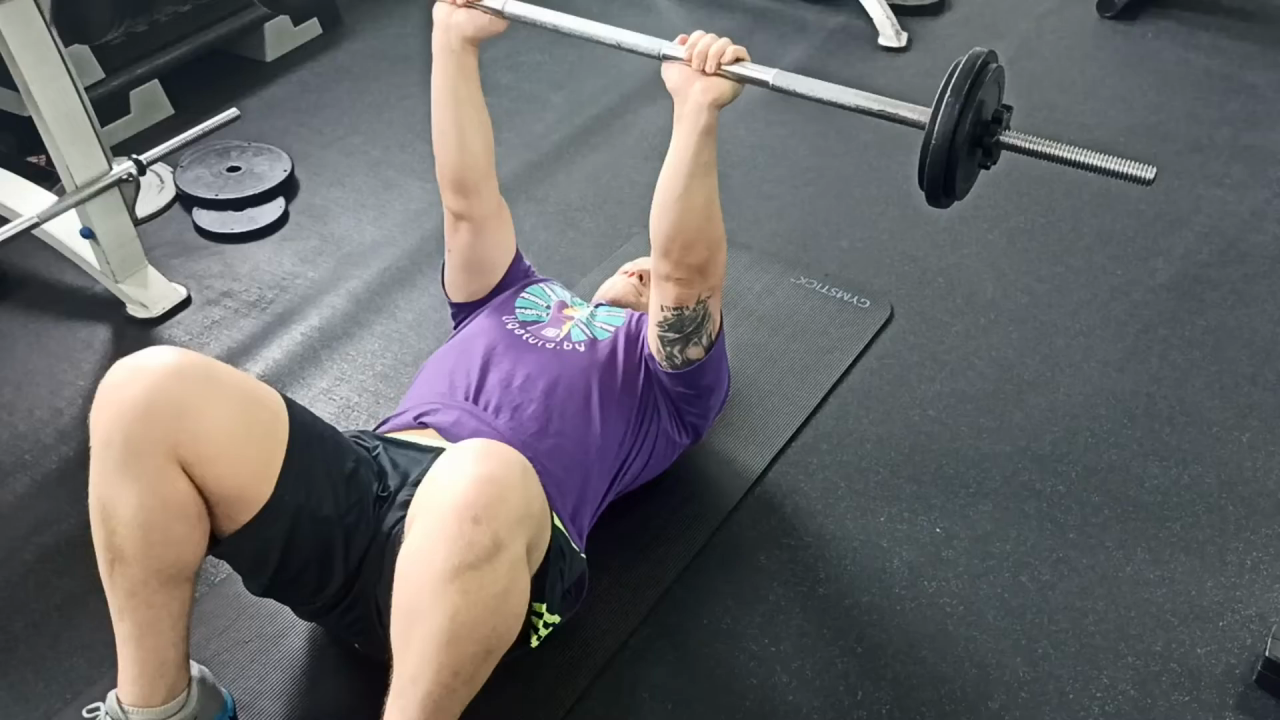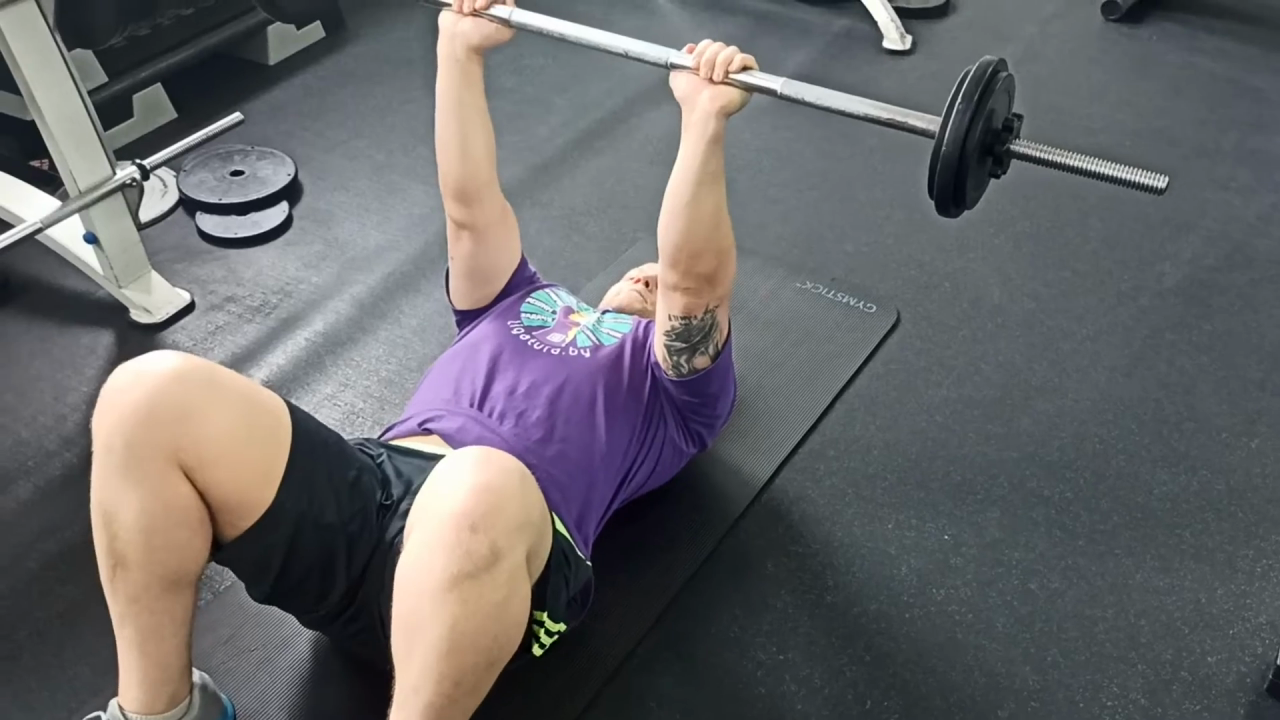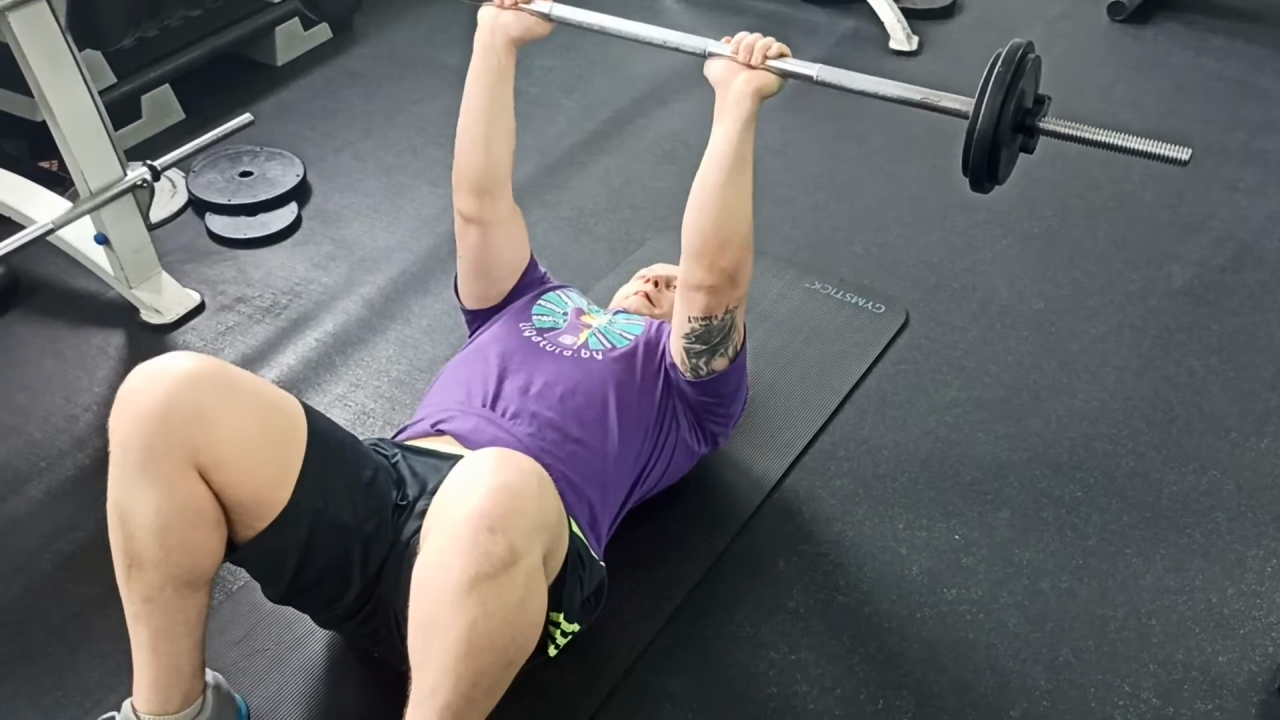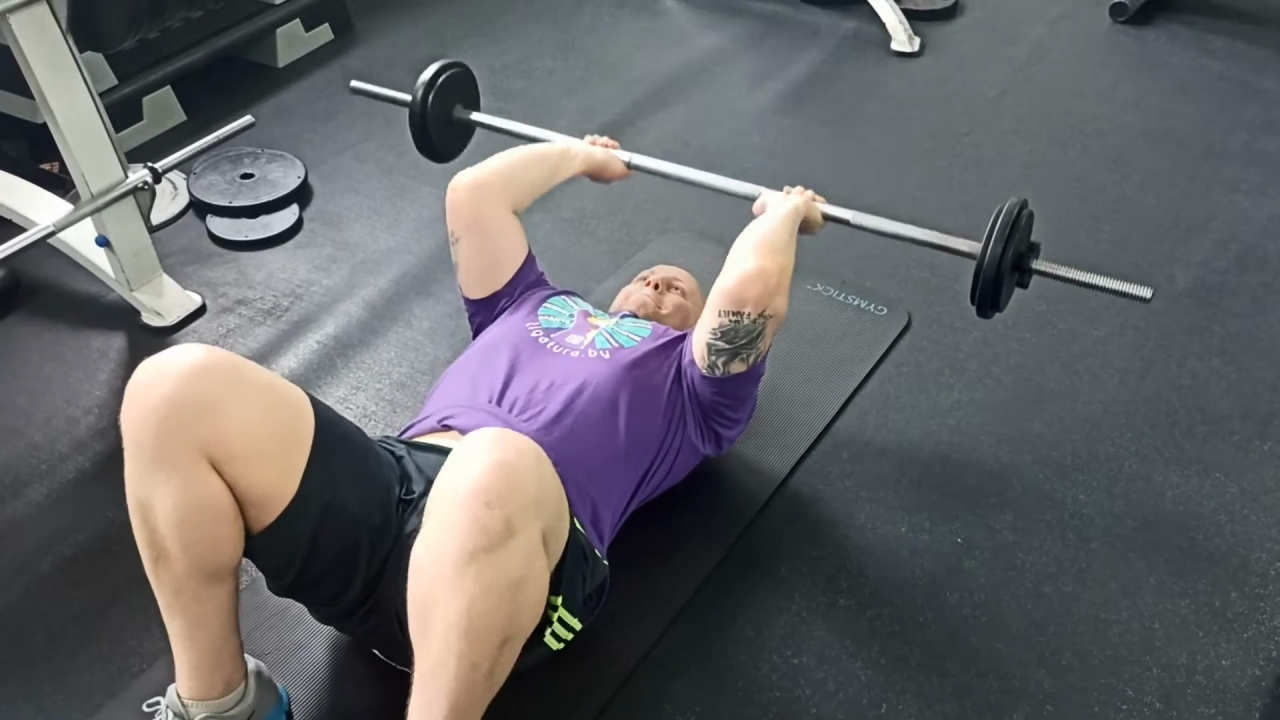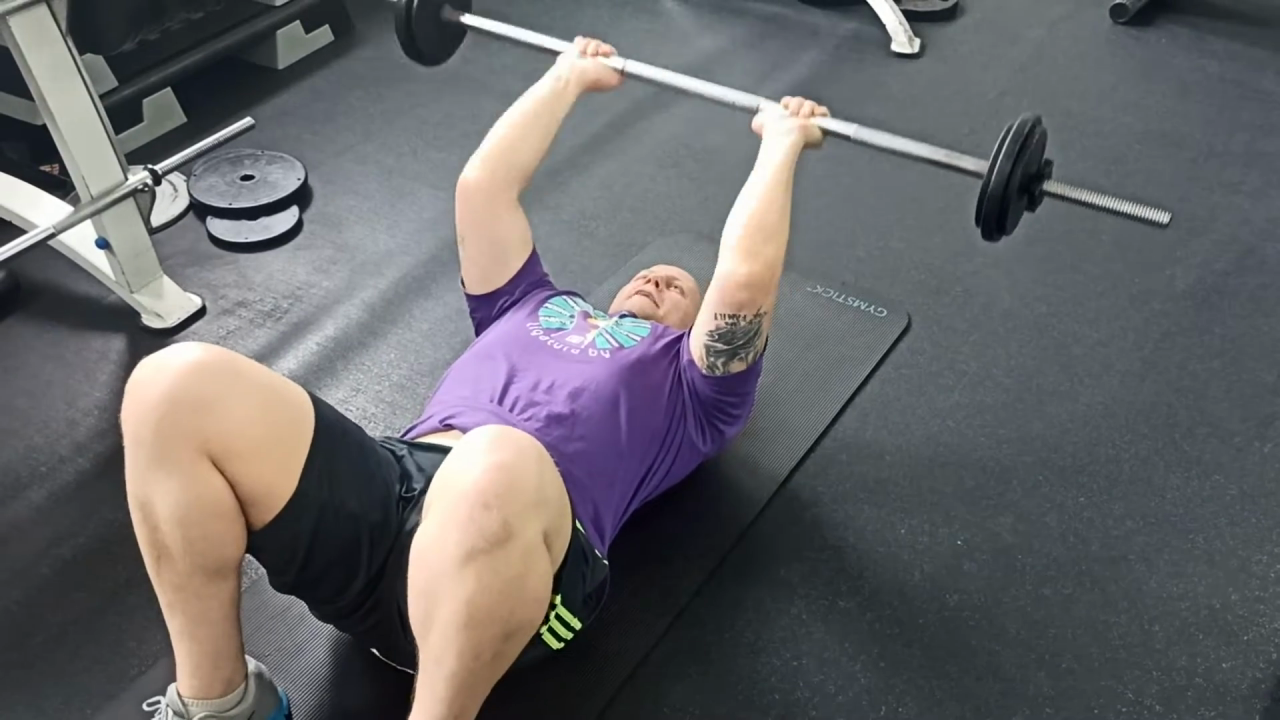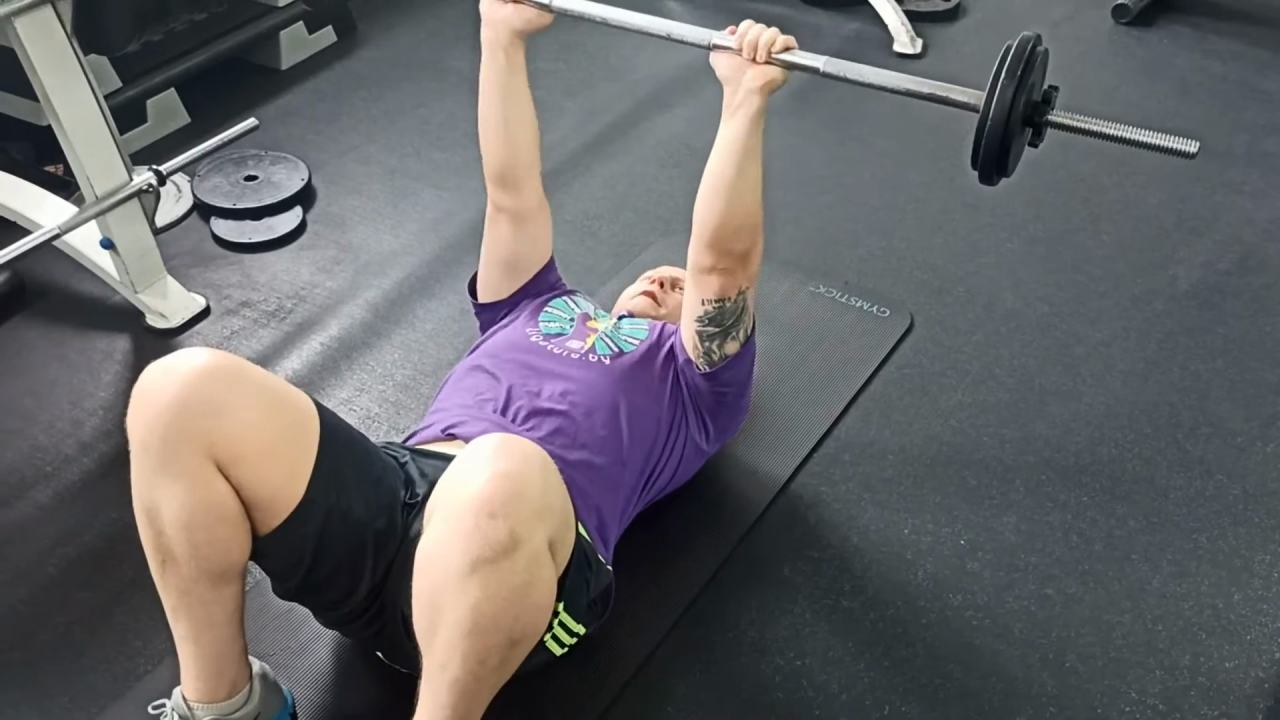
dt=0.7s
person 1, frame 1
left shoulder: (675, 374)
right shoulder: (519, 298)
left elbow: (688, 270)
right elbow: (468, 199)
left wrist: (695, 108)
left hip: (488, 517)
right hip: (364, 479)
left knee: (479, 481)
right knee: (149, 390)
person 1, frame 2
left shoulder: (682, 383)
right shoulder: (523, 305)
left elbow: (697, 280)
right elbow: (471, 206)
left wrist: (705, 118)
left hip: (491, 527)
right hip: (369, 486)
left knee: (477, 490)
right knee: (150, 394)
person 1, frame 3
left shoulder: (690, 384)
right shoulder: (534, 305)
left elbow: (716, 277)
right elbow: (479, 204)
left wrist: (736, 103)
left hip: (505, 527)
right hip: (380, 489)
left knee: (491, 496)
right knee: (166, 396)
person 1, frame 4
left shoulder: (693, 382)
right shoulder: (533, 308)
left elbow: (751, 287)
right elbow: (472, 195)
left wrist: (784, 212)
right wrist: (579, 156)
left hip: (513, 513)
right hip: (391, 479)
left knee: (494, 469)
right knee: (175, 387)
person 1, frame 5
left shoulder: (692, 380)
right shoulder: (537, 306)
left elbow: (745, 277)
right elbow: (480, 192)
left wrist: (782, 142)
right wrist: (568, 77)
left hip: (517, 530)
right hip: (391, 485)
left knee: (496, 470)
right knee: (175, 386)
person 1, frame 6
left shoulder: (694, 383)
right shoulder: (538, 310)
left elbow: (724, 262)
right elbow: (513, 195)
left wrist: (744, 97)
left hip: (516, 538)
right hip: (392, 491)
left knee: (500, 480)
right knee: (179, 391)
